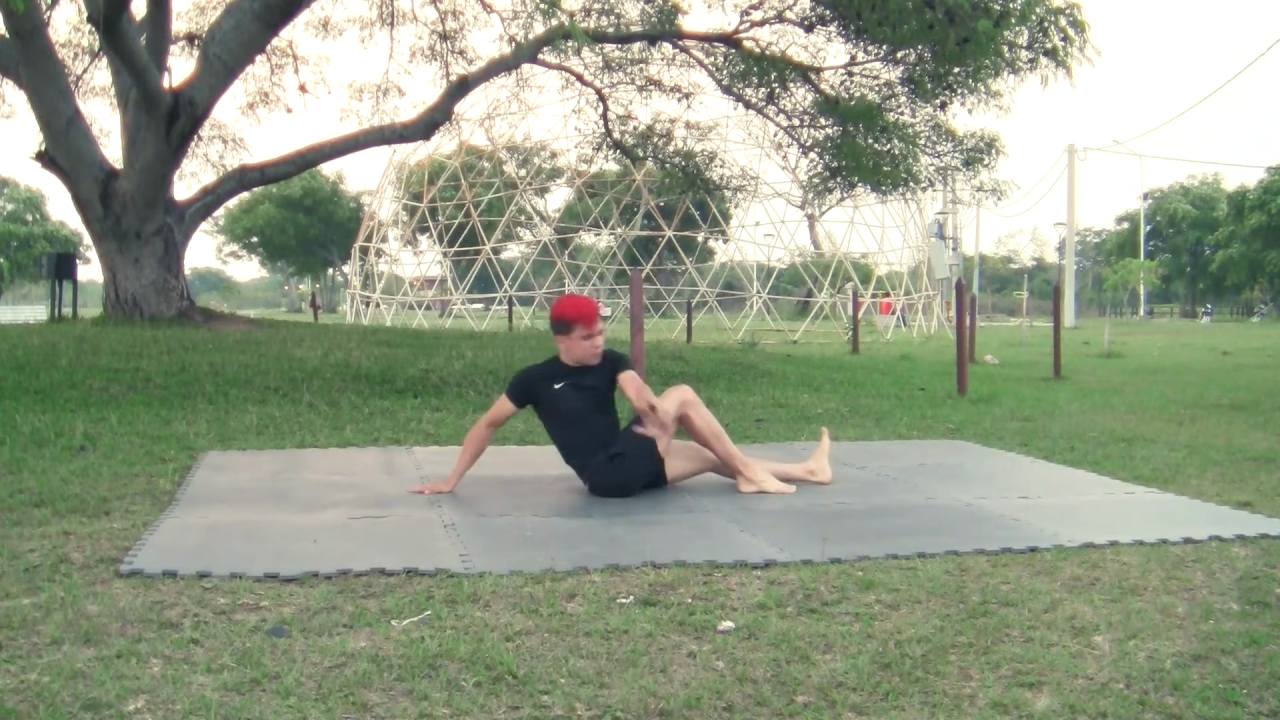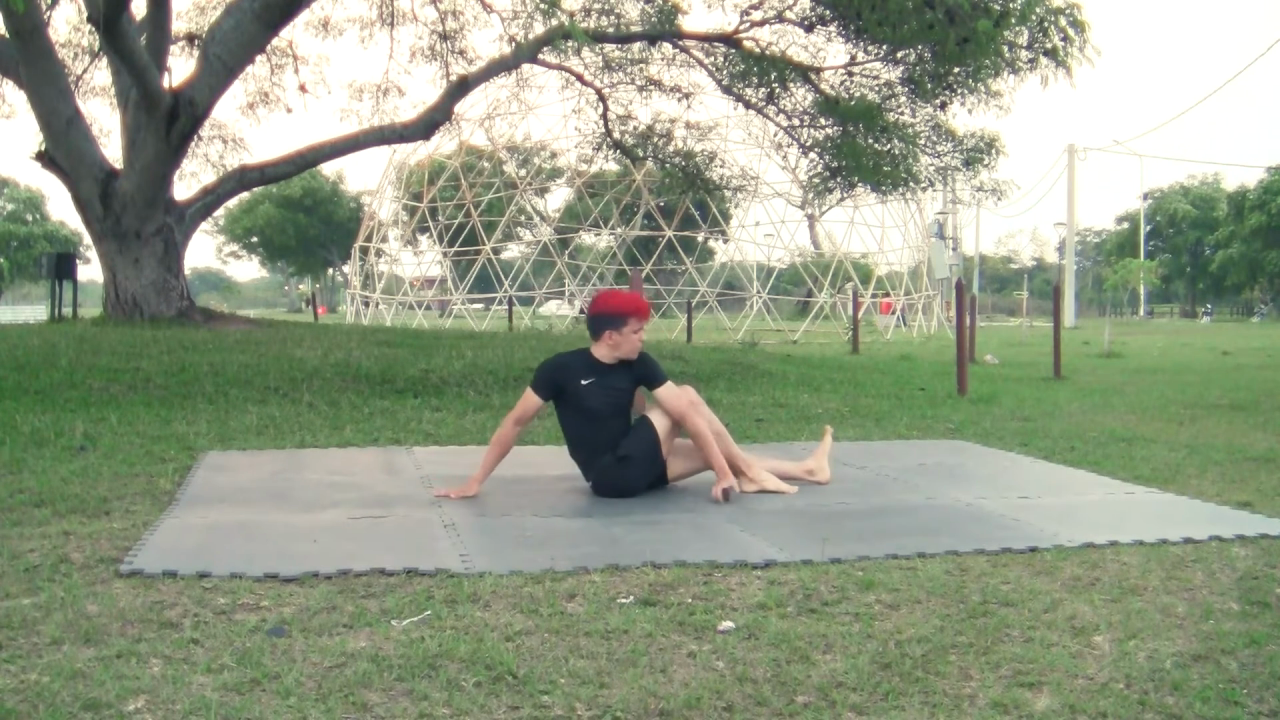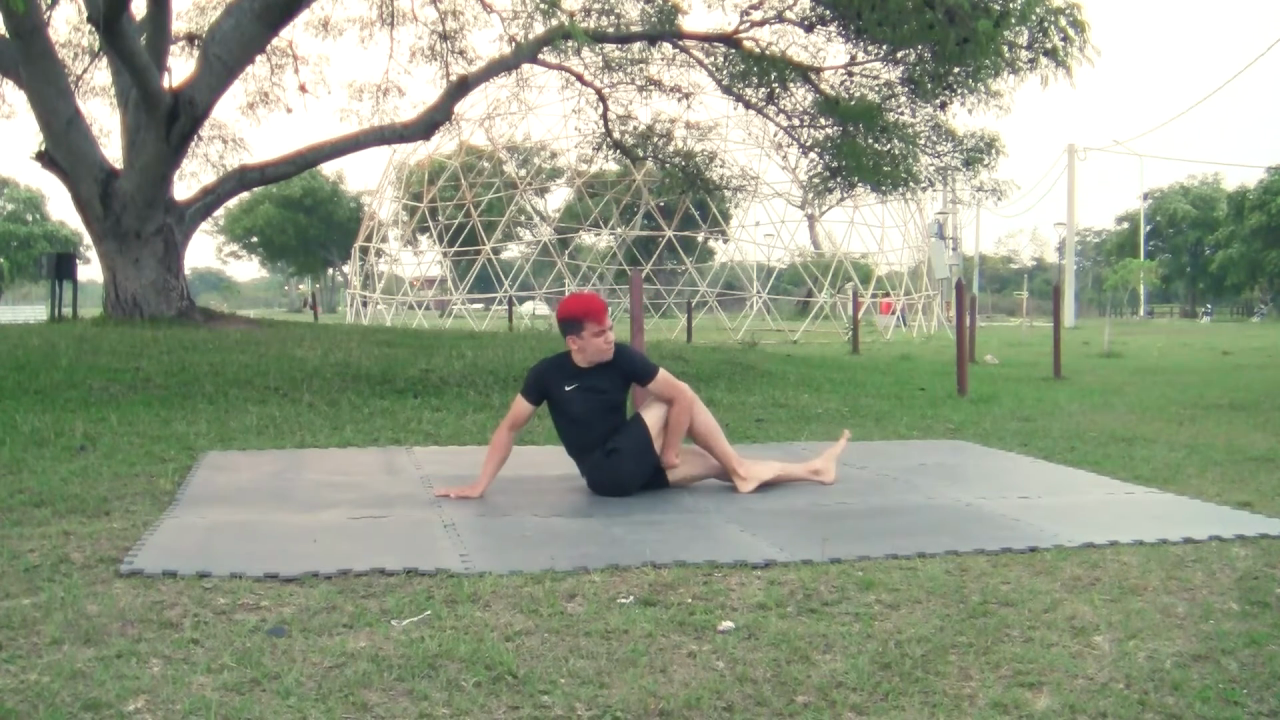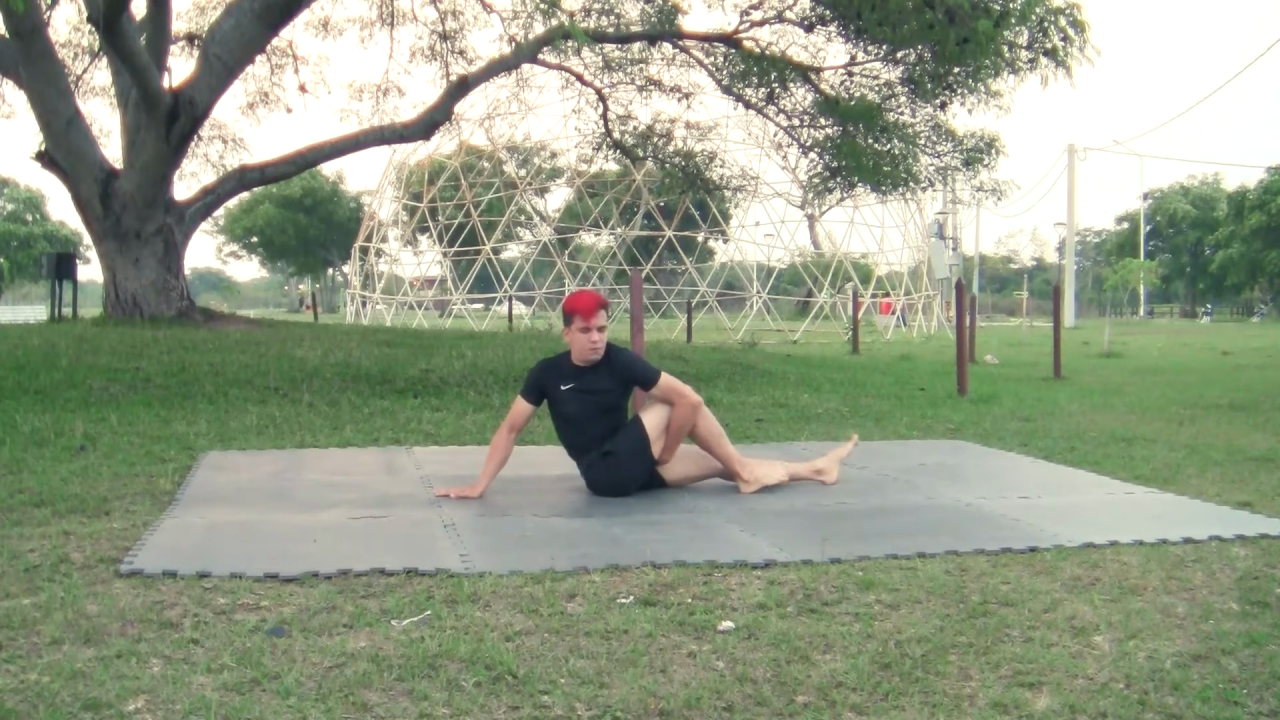
dt=0.7s
person 1, frame 1
left shoulder: (610, 360)
right shoulder: (534, 378)
left elbow: (638, 390)
right elbow: (487, 425)
left wrist: (649, 408)
right wrist: (453, 478)
left hip: (626, 466)
right hip: (606, 475)
left knee: (712, 456)
right knee: (683, 396)
left ankle: (805, 470)
right ankle: (747, 472)
person 1, frame 2
left shoulder: (639, 365)
right shoulder: (560, 368)
left elbow: (687, 415)
right elbow: (516, 421)
left wrist: (723, 470)
right wrist: (476, 481)
left hip: (632, 467)
right hip: (610, 477)
right knee: (687, 395)
left ankle: (805, 469)
right ankle: (749, 471)
person 1, frame 3
left shoulder: (623, 357)
right shoulder: (547, 373)
left elbow: (681, 395)
right elbow: (509, 427)
left wrist: (670, 451)
right wrist: (480, 485)
left hip: (631, 465)
right hip: (606, 474)
left knee: (714, 463)
left ankle: (811, 471)
right ankle: (740, 468)
person 1, frame 4
left shoulder: (621, 360)
right shoulder: (547, 373)
left elbow: (688, 398)
right elbow: (511, 428)
left wrist: (665, 456)
right wrist: (479, 485)
left hip: (630, 466)
right hip: (605, 475)
left knee: (723, 464)
left ankle: (813, 469)
right ankle: (744, 471)
